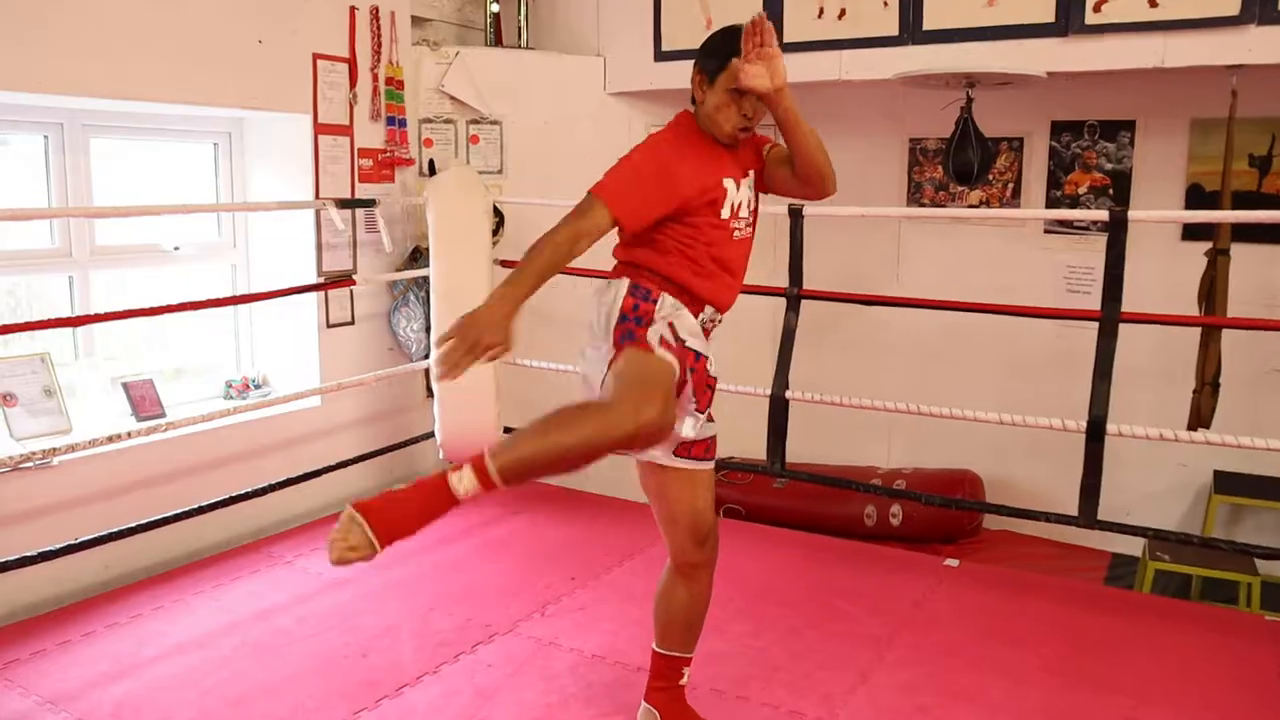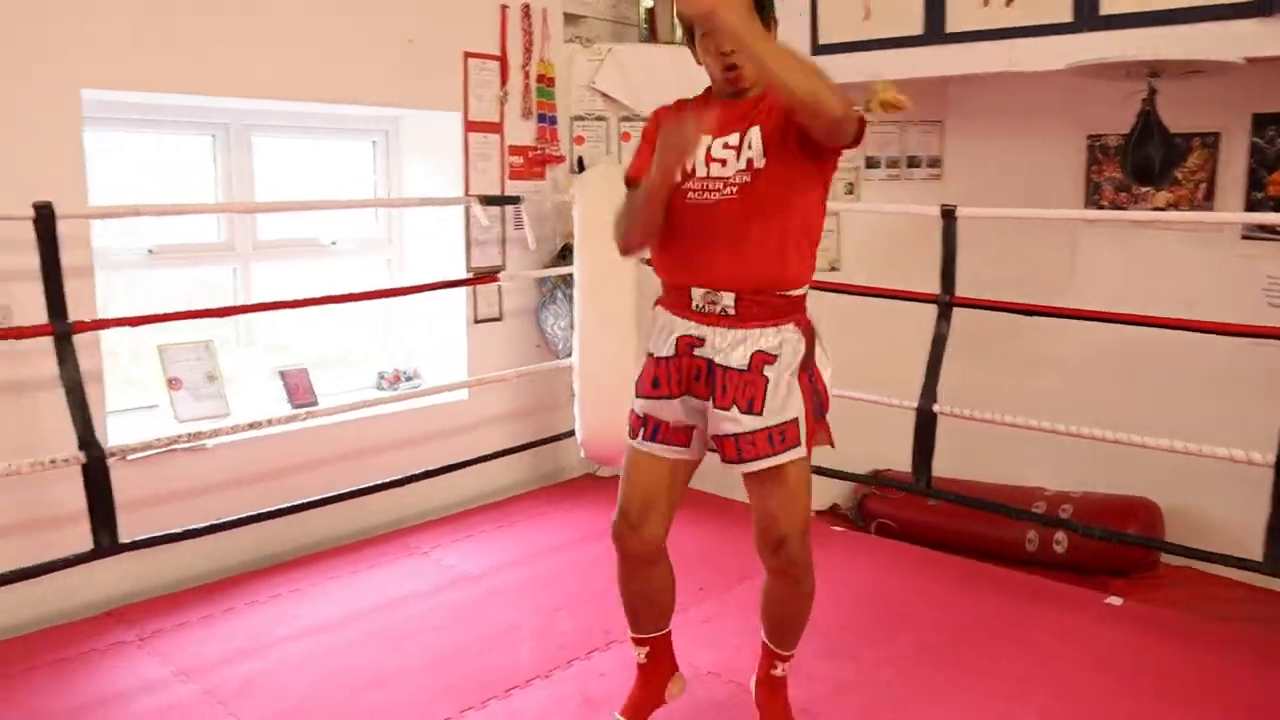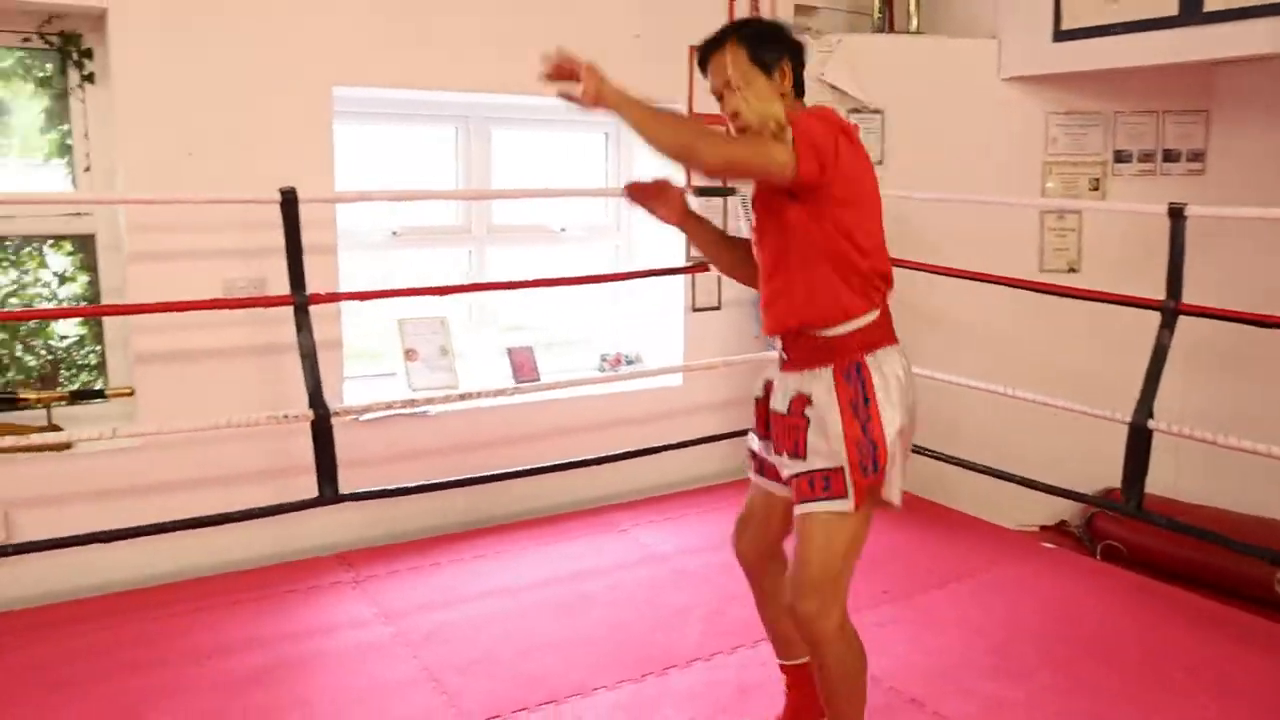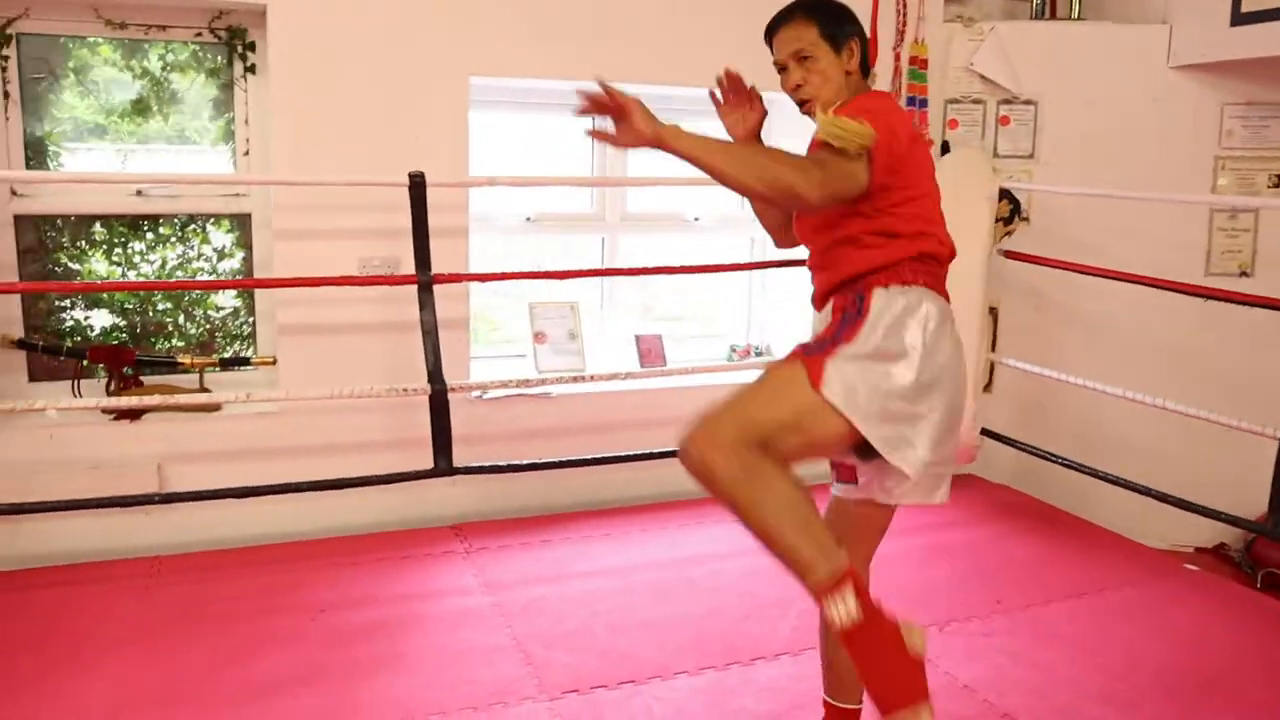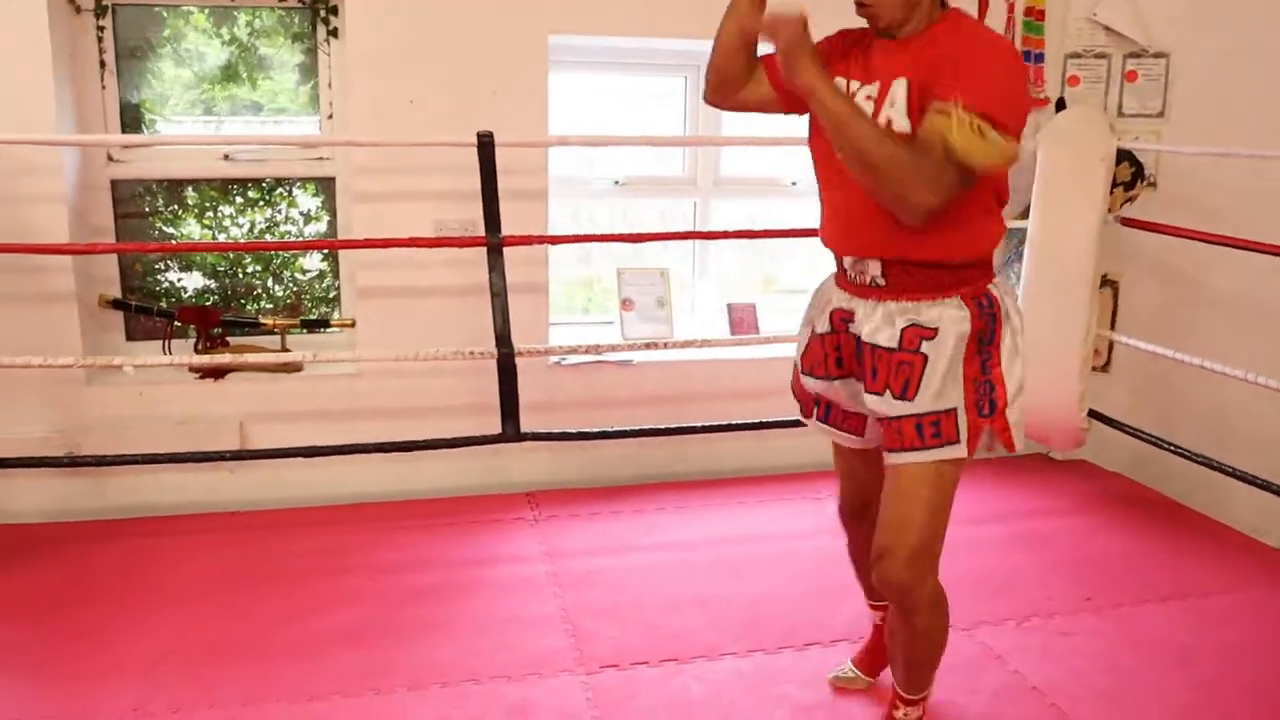
dt=0.7s
person 1, frame 1
left shoulder: (744, 153)
right shoulder: (669, 155)
left elbow: (818, 183)
right elbow: (577, 227)
left wrist: (778, 94)
right wrist: (501, 303)
left hip: (683, 353)
right hip: (650, 313)
left knee: (696, 547)
right knee: (644, 411)
right ankle: (428, 498)
person 1, frame 2
left shoulder: (804, 120)
right shoulder: (666, 124)
left elbow: (838, 115)
right elbow: (633, 241)
right wrist: (652, 191)
left hip: (765, 348)
right hip: (680, 341)
left knee: (783, 543)
right knee: (634, 532)
person 1, frame 3
left shoulder: (821, 135)
right shoulder: (782, 155)
left elbow: (721, 156)
right elbow: (760, 268)
left wrist: (607, 95)
right wrist: (681, 217)
left hip: (849, 383)
right hip: (803, 380)
left knee: (813, 600)
right knee: (756, 542)
person 1, frame 4
left shoulder: (872, 120)
right shoulder: (858, 142)
left elbow: (800, 189)
right elbow: (783, 220)
left wrist: (666, 136)
right wrist: (745, 139)
left hip: (889, 332)
right hip: (889, 363)
left knee: (717, 450)
right knee: (837, 564)
left ankle: (869, 634)
person 1, frame 5
left shoulder: (981, 59)
left elbow: (917, 195)
right elbow: (724, 90)
left wrist: (813, 83)
left hip: (935, 325)
right hip: (852, 310)
left knee: (901, 565)
right knee: (858, 503)
right ankle: (890, 636)
